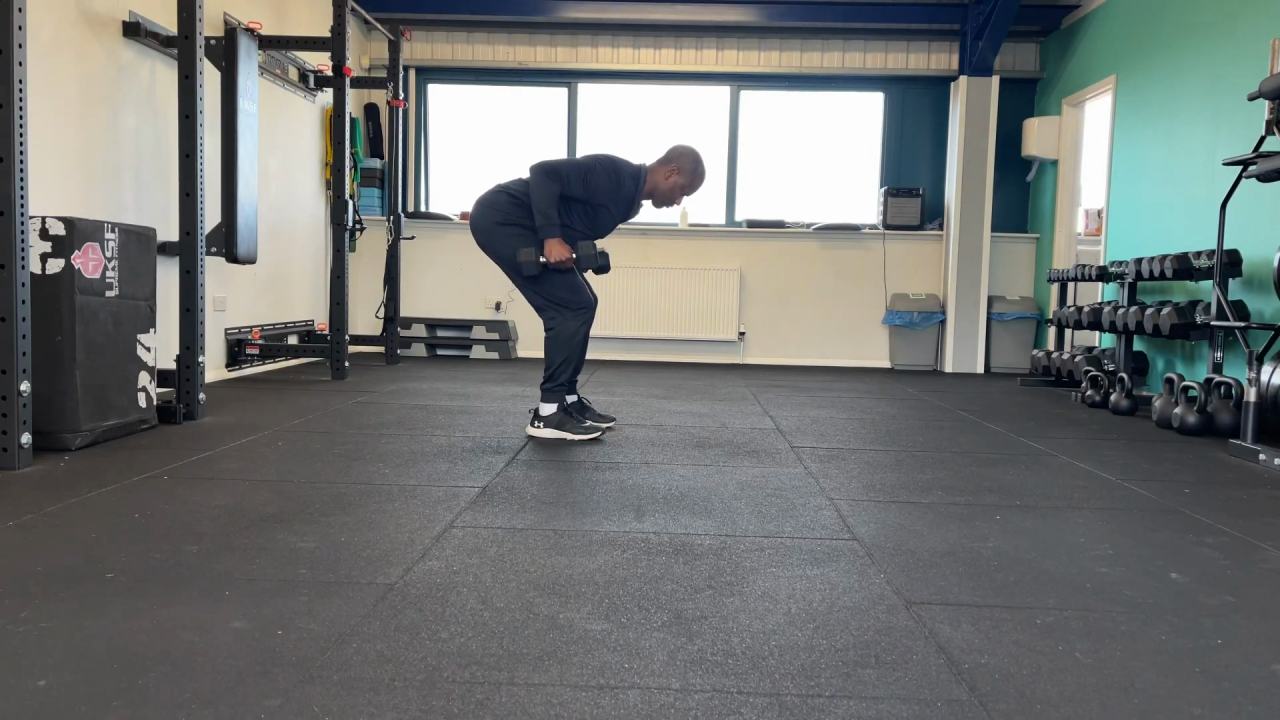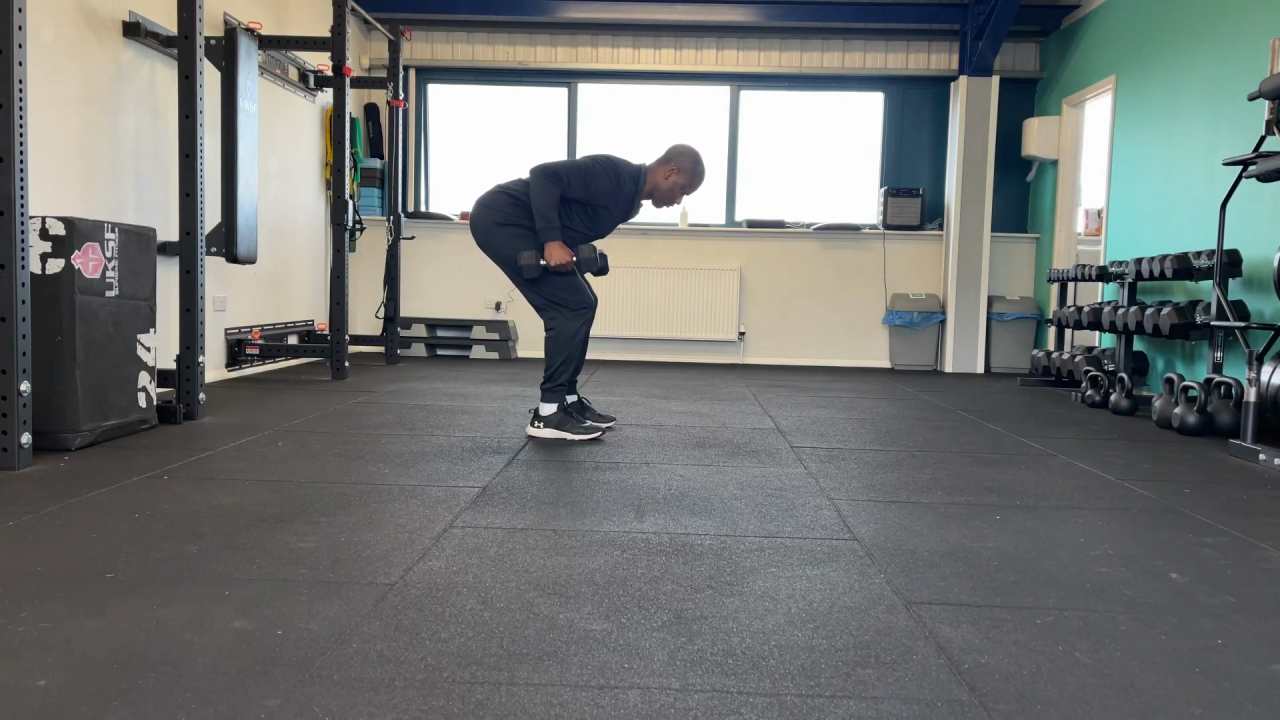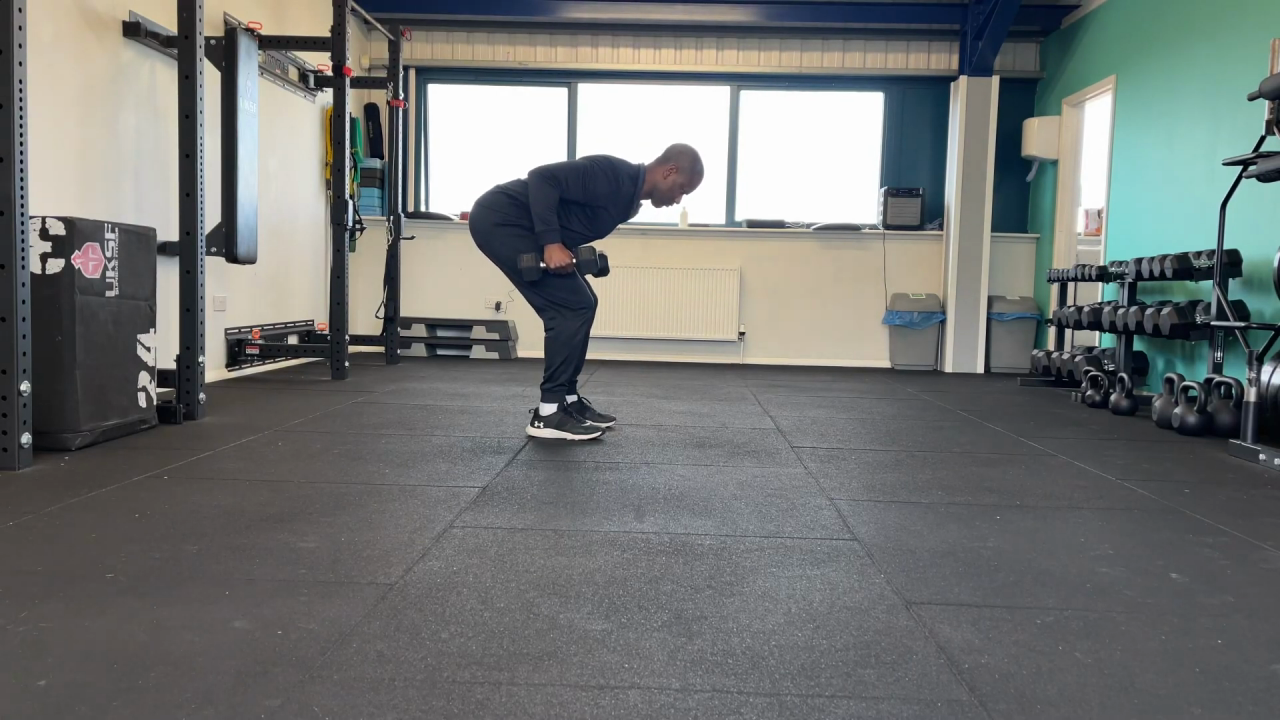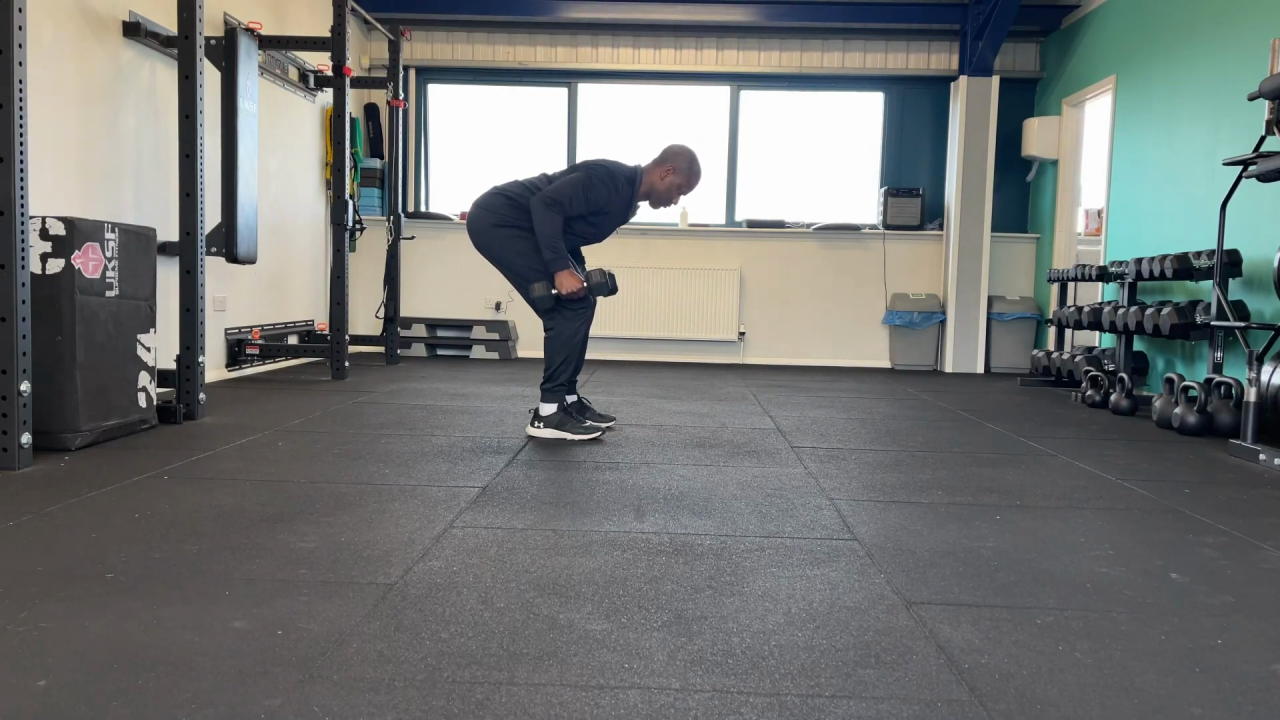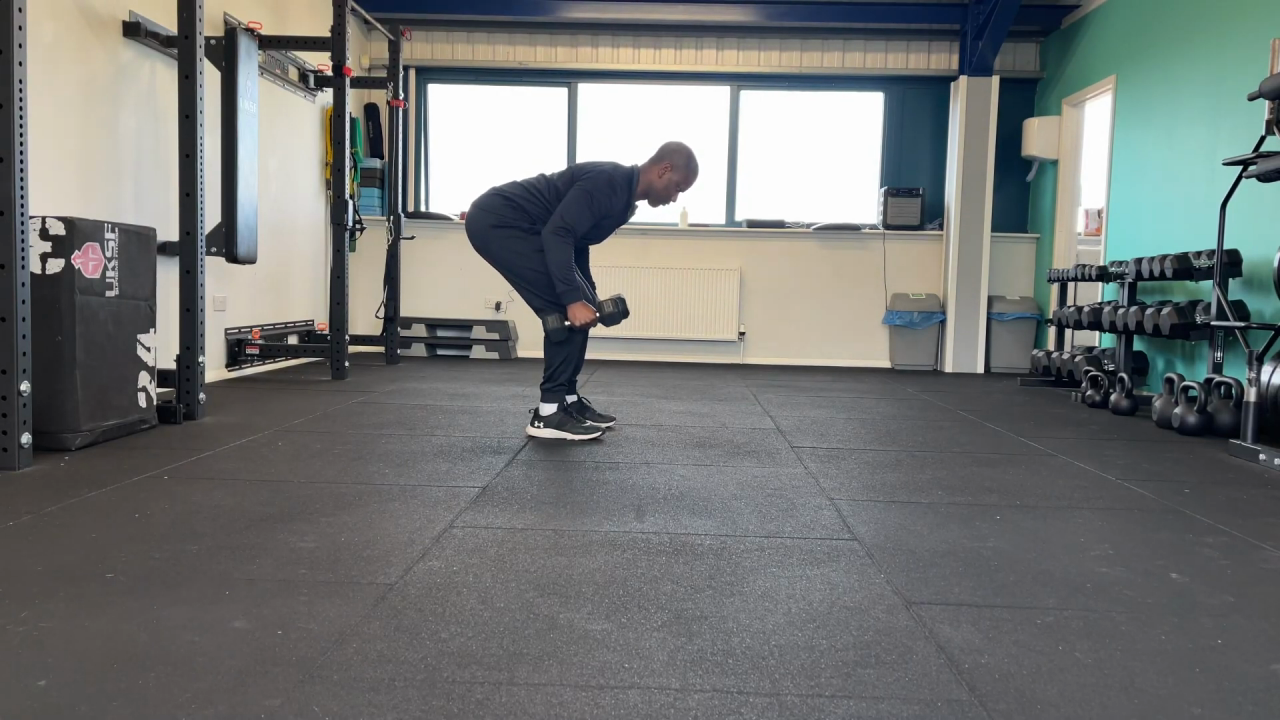
dt=0.4s
person 1, frame 1
left shoulder: (629, 198)
right shoulder: (615, 176)
right elbow: (544, 172)
right wrist: (551, 237)
left hip: (513, 222)
right hip: (500, 218)
left knee: (580, 305)
right knee: (572, 307)
left ankle: (566, 400)
right ankle: (549, 413)
person 1, frame 2
left shoulder: (629, 198)
right shoulder: (614, 176)
right elbow: (544, 175)
right wrist: (552, 240)
left hip: (513, 222)
right hip: (500, 217)
left knee: (580, 305)
right knee: (573, 307)
left ankle: (566, 400)
right ankle: (549, 414)
person 1, frame 3
left shoulder: (629, 197)
right shoulder: (613, 176)
right elbow: (542, 177)
left wrist: (571, 253)
right wrist: (551, 242)
left hip: (515, 224)
right hip: (500, 219)
left knee: (580, 305)
right knee: (572, 307)
left ankle: (567, 400)
right ankle: (549, 414)
person 1, frame 4
left shoulder: (625, 197)
right shoulder: (612, 180)
right elbow: (545, 203)
left wrist: (579, 274)
right wrist: (561, 269)
left hip: (509, 224)
right hip: (497, 219)
left knee: (579, 305)
right knee: (571, 308)
left ankle: (567, 400)
right ankle: (549, 414)
person 1, frame 5
left shoulder: (623, 196)
right shoulder: (609, 183)
left elbow: (575, 238)
right elbow: (556, 232)
left wrist: (589, 296)
right wrist: (573, 299)
left hip: (507, 224)
right hip: (497, 222)
left knee: (579, 306)
right knee: (566, 310)
left ankle: (567, 400)
right ankle: (549, 413)
